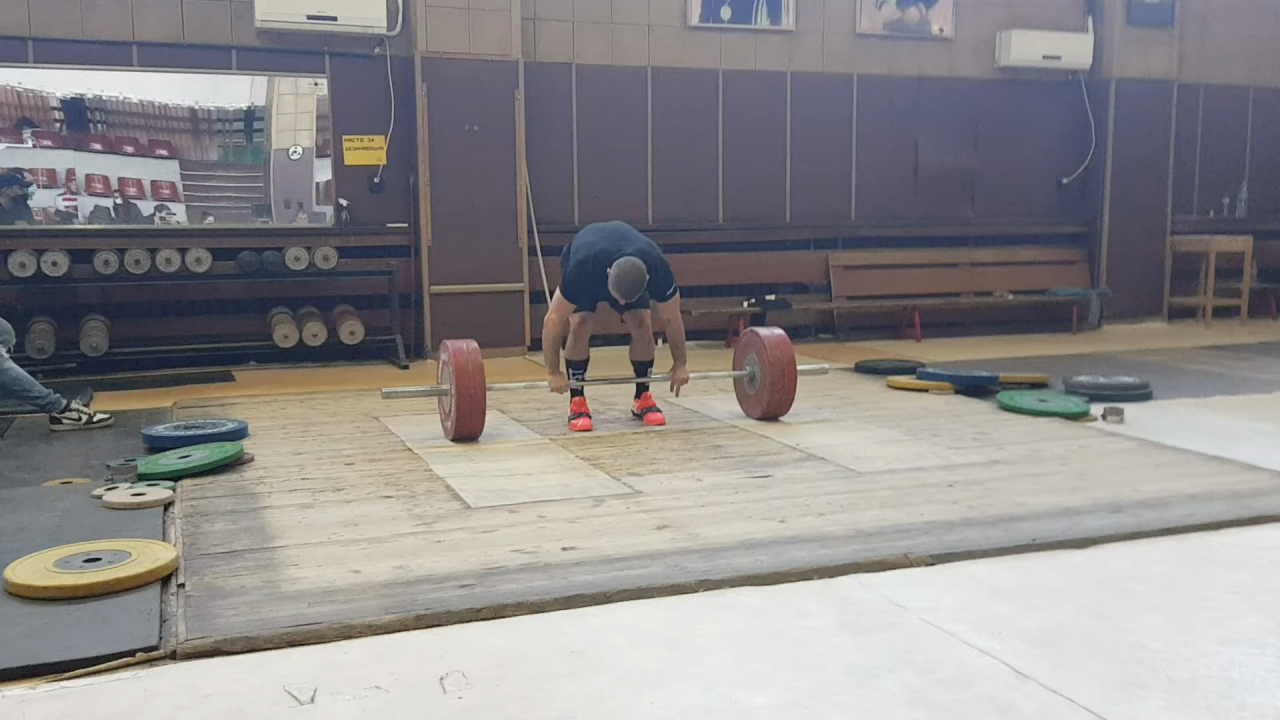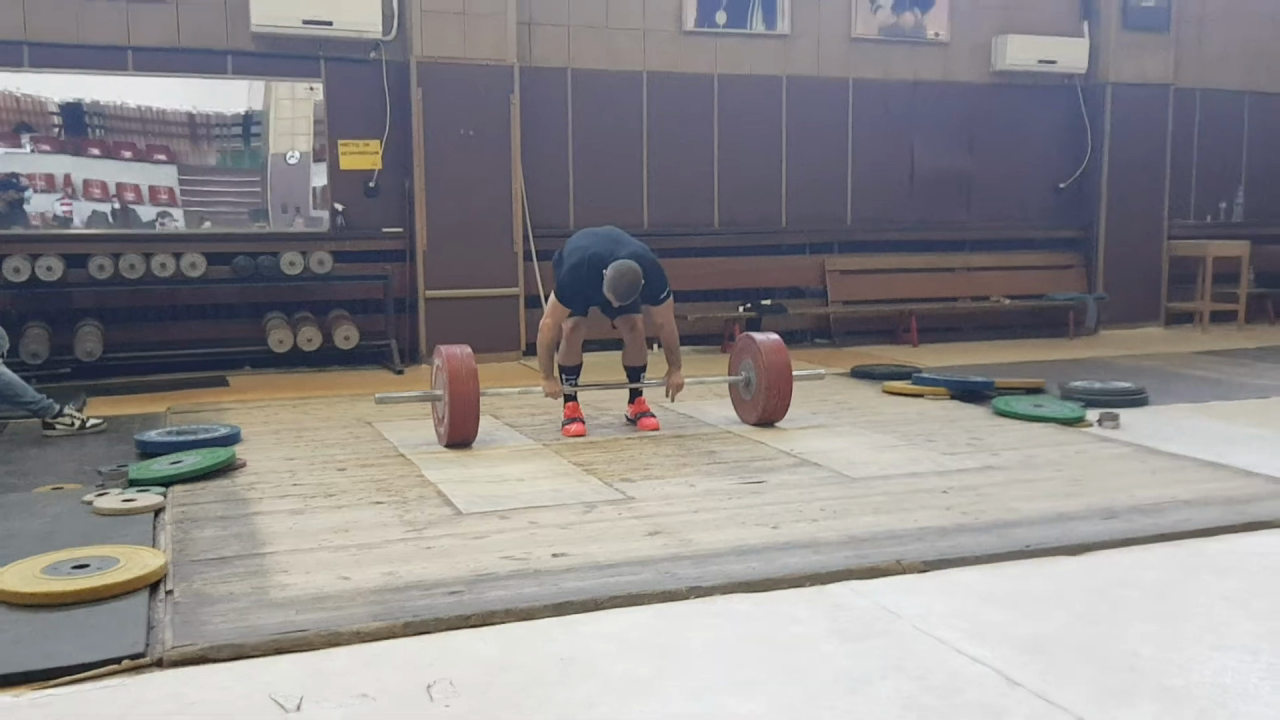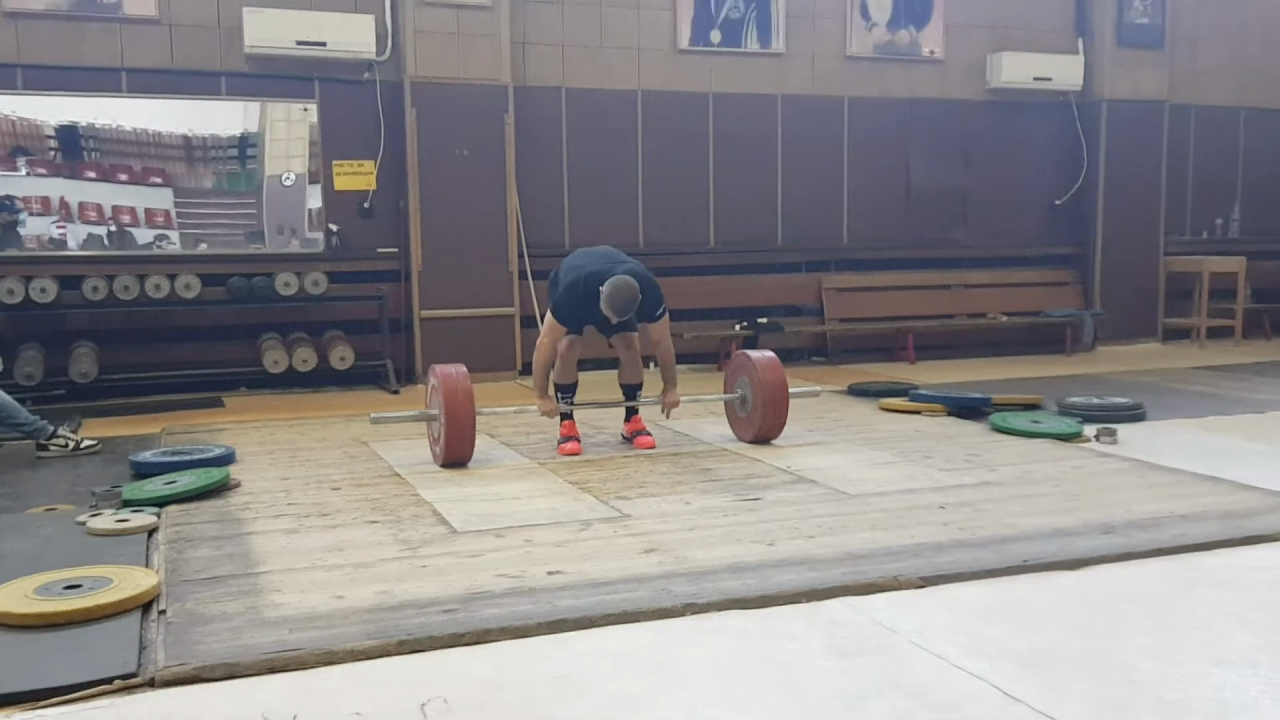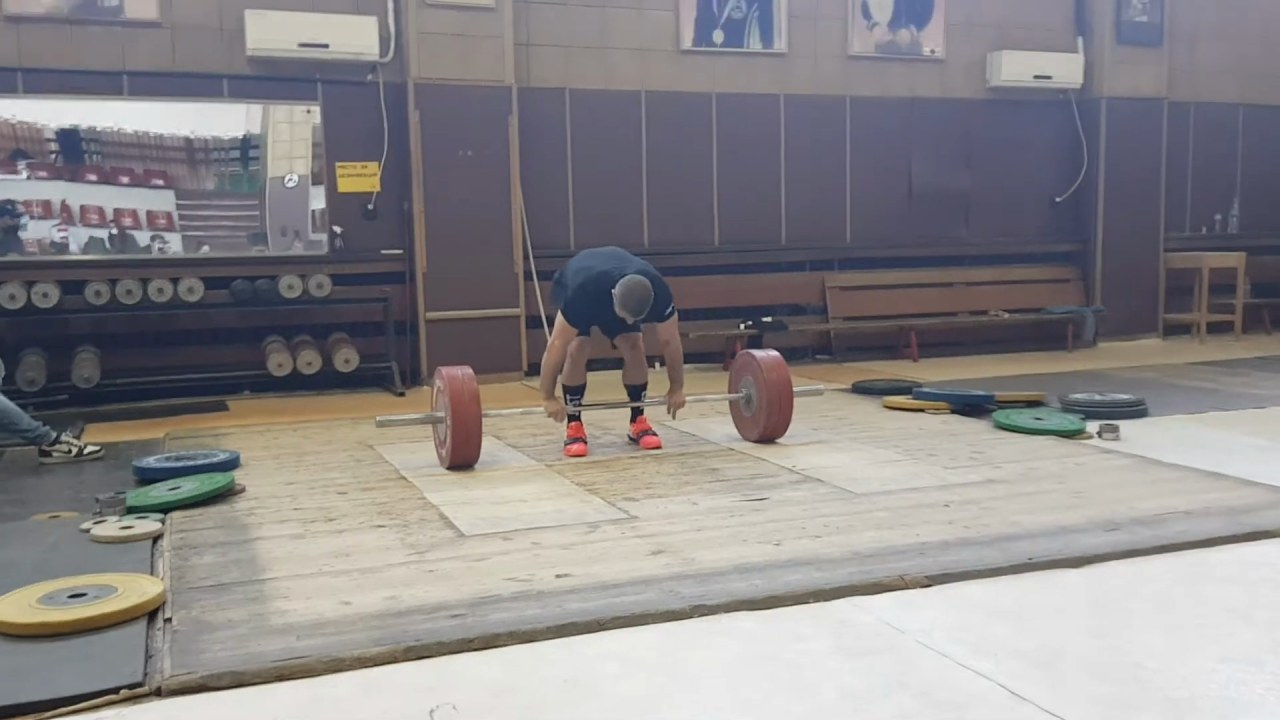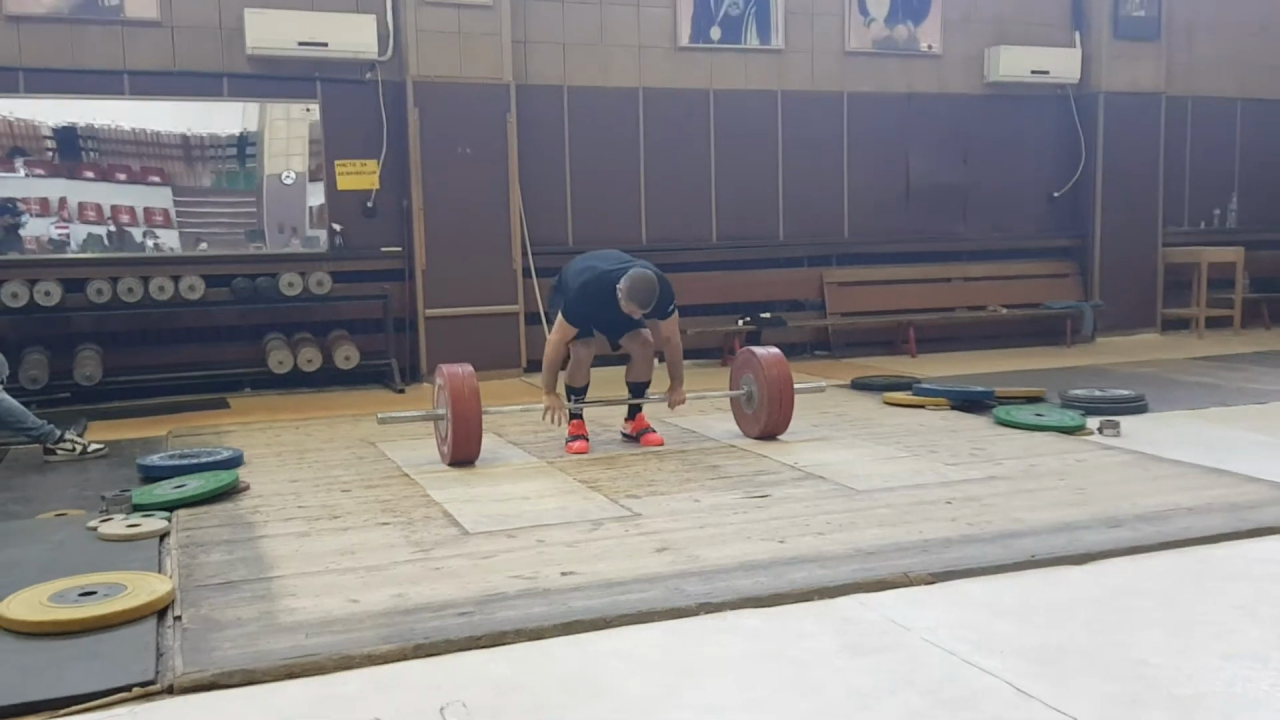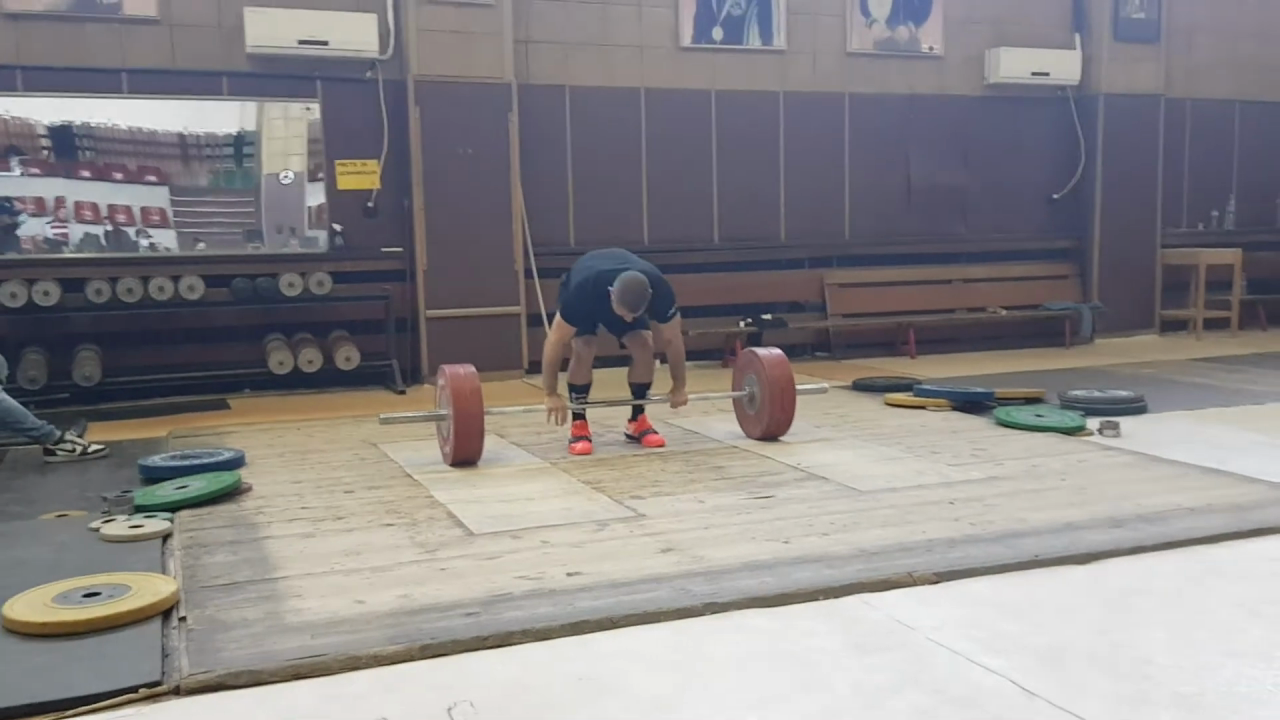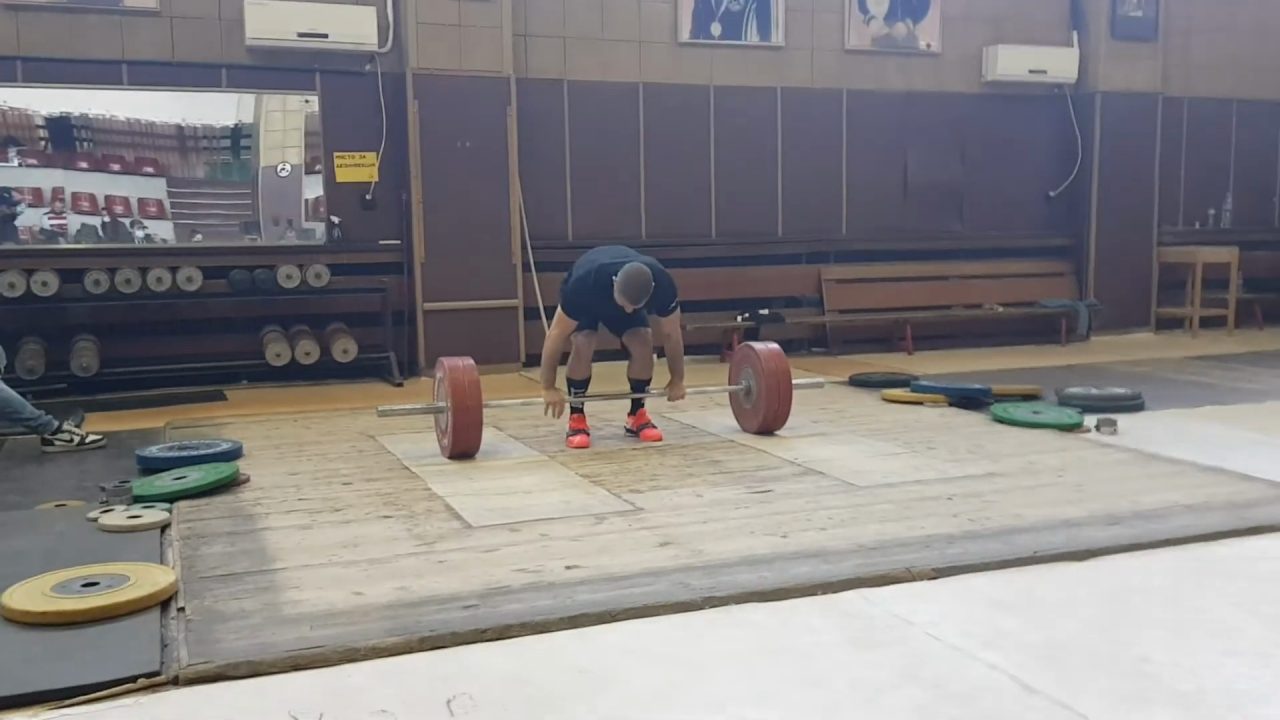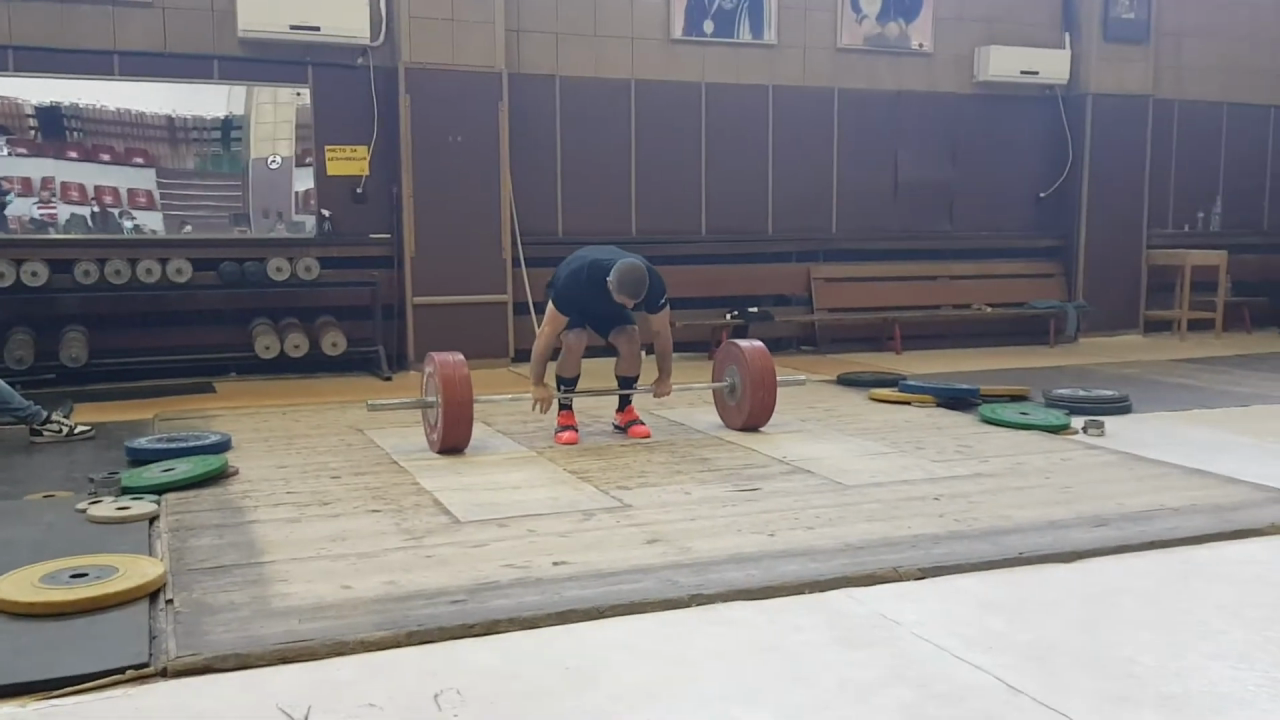
dt=0.3s
person 1, frame 1
left shoulder: (658, 271)
right shoulder: (581, 270)
left elbow: (671, 318)
right elbow: (554, 319)
left wrist: (680, 365)
right wrist: (553, 372)
right hip: (584, 262)
left knee: (643, 325)
right knee: (580, 325)
left ankle: (643, 399)
right ankle: (577, 402)
person 1, frame 2
left shoulder: (652, 274)
right shoulder: (574, 274)
left elbow: (665, 323)
right elbow: (548, 324)
left wrist: (675, 369)
right wrist: (547, 376)
right hip: (573, 264)
left knee: (635, 330)
right knee: (572, 330)
left ankle: (636, 404)
right ankle: (571, 407)
person 1, frame 3
left shoulder: (649, 292)
right shoulder: (572, 292)
left elbow: (661, 340)
right elbow: (546, 343)
left wrist: (670, 388)
right wrist: (542, 396)
left hip: (618, 296)
right hip: (570, 286)
left knee: (631, 348)
right knee: (567, 349)
left ankle: (632, 422)
right ankle: (567, 426)
person 1, frame 4
left shoulder: (658, 291)
right shoulder: (582, 292)
left elbow: (670, 340)
right elbow: (557, 344)
left wrist: (676, 389)
right wrist: (548, 397)
right hip: (570, 287)
left knee: (635, 349)
right knee: (577, 350)
left ankle: (638, 422)
right ankle: (574, 427)
person 1, frame 5
left shoulder: (660, 289)
right shoulder: (584, 292)
left elbow: (670, 338)
right elbow: (556, 341)
left wrist: (677, 385)
right wrist: (549, 393)
left hip: (612, 304)
right hip: (569, 293)
left knee: (644, 345)
right knee: (583, 352)
left ankle: (634, 421)
right ankle: (576, 425)
person 1, frame 6
left shoulder: (659, 290)
right shoulder: (582, 291)
left elbow: (672, 340)
right elbow: (555, 340)
left wrist: (679, 387)
right wrist: (551, 394)
left hip: (622, 299)
right hip: (584, 298)
left knee: (644, 347)
right knee: (583, 350)
left ankle: (637, 421)
right ankle: (579, 426)
person 1, frame 7
left shoulder: (663, 284)
right shoulder: (584, 283)
left elbow: (671, 334)
right elbow: (556, 334)
left wrist: (677, 381)
right wrist: (549, 388)
left hip: (625, 295)
right hip: (585, 298)
left knee: (643, 344)
right knee: (583, 344)
left ankle: (637, 415)
right ankle: (577, 420)
person 1, frame 8
left shoulder: (652, 282)
right shoulder: (576, 279)
left elbow: (661, 331)
right elbow: (547, 332)
left wrist: (664, 377)
right wrist: (538, 384)
left hip: (608, 306)
right hip: (572, 301)
left knee: (631, 341)
right knee: (575, 342)
left ankle: (625, 412)
right ankle: (565, 416)
